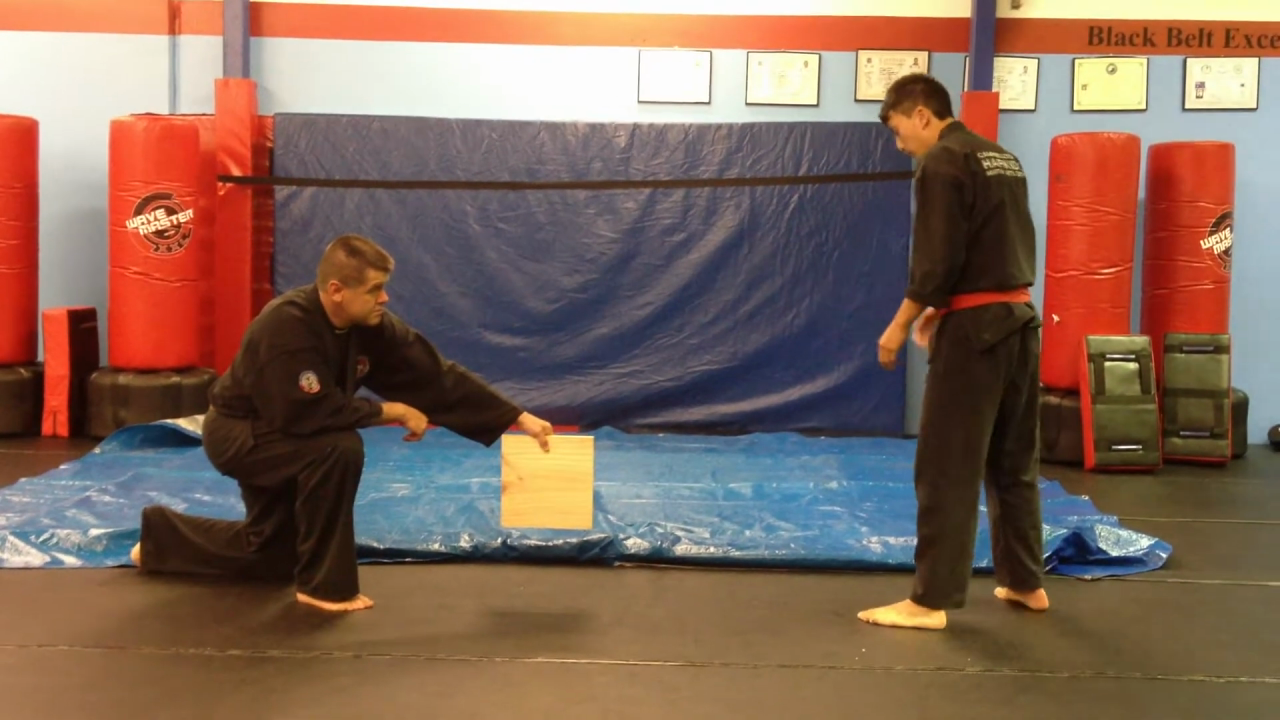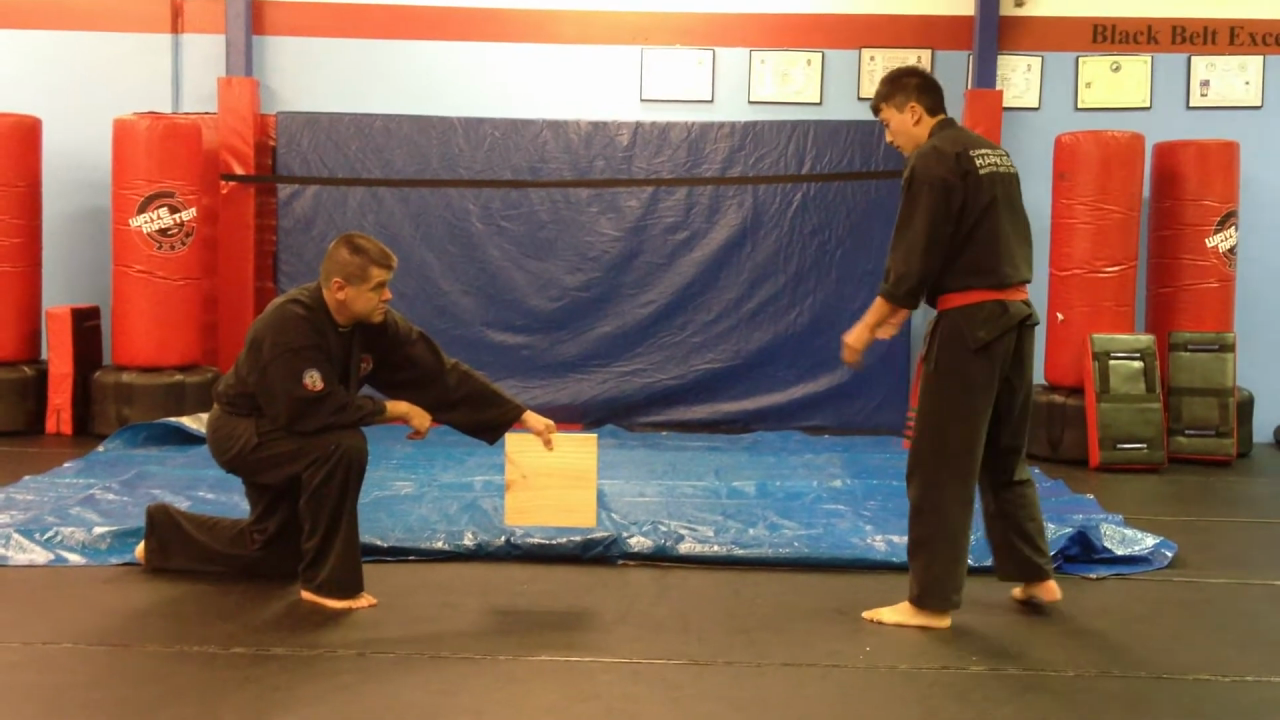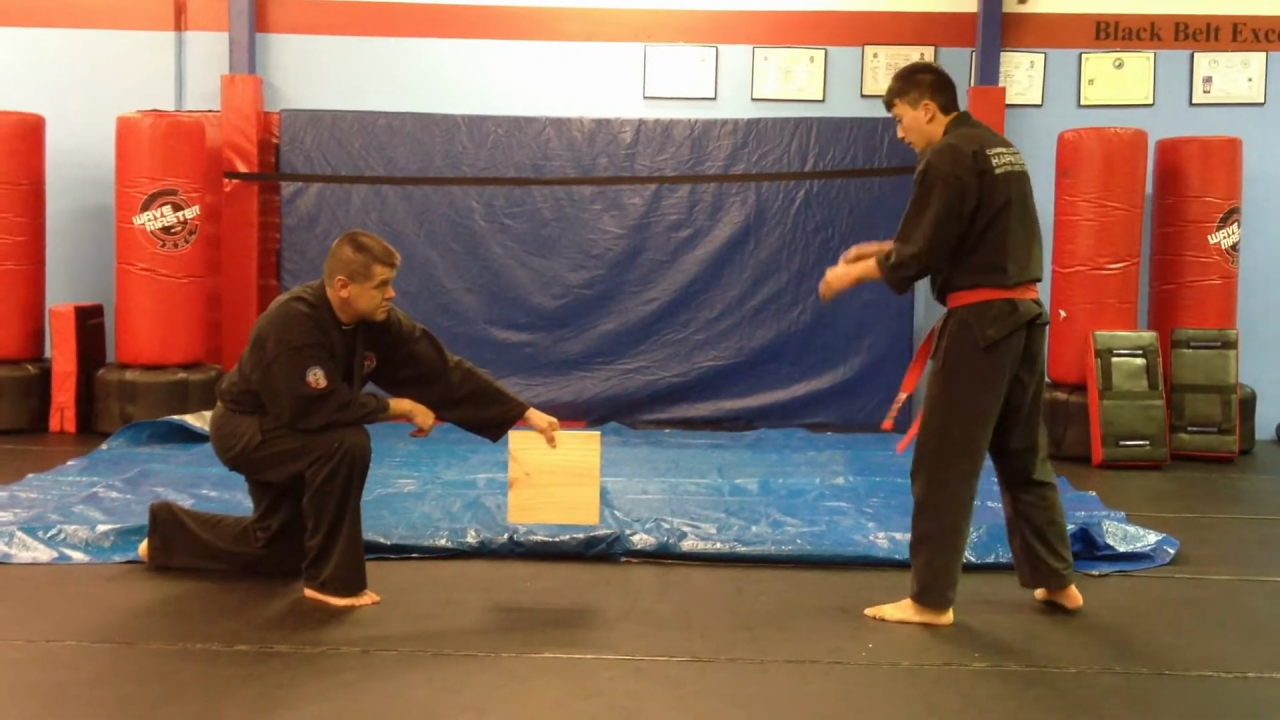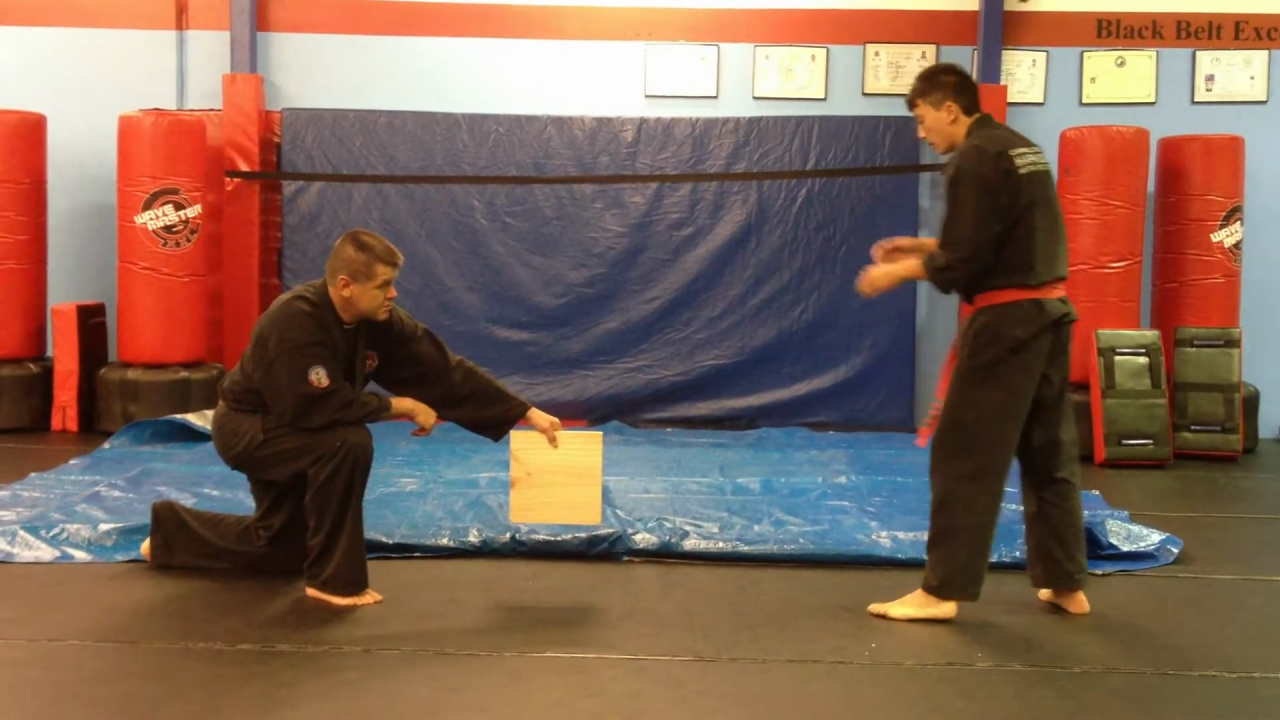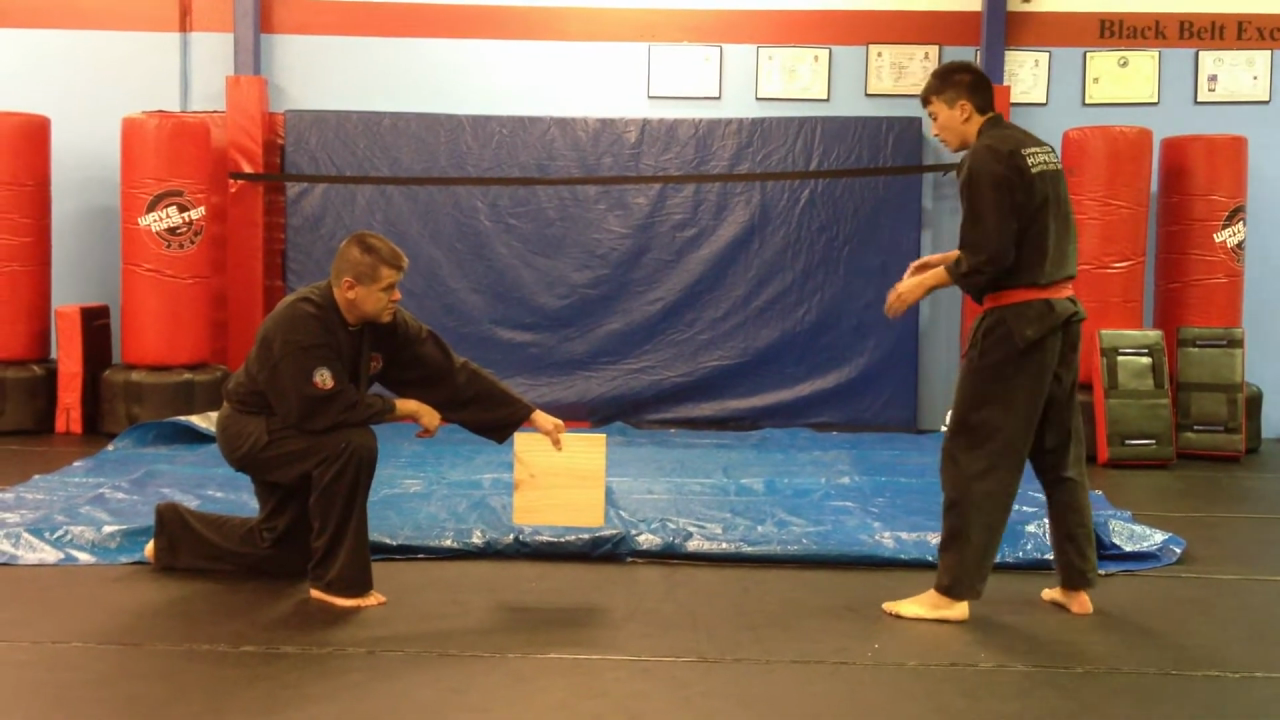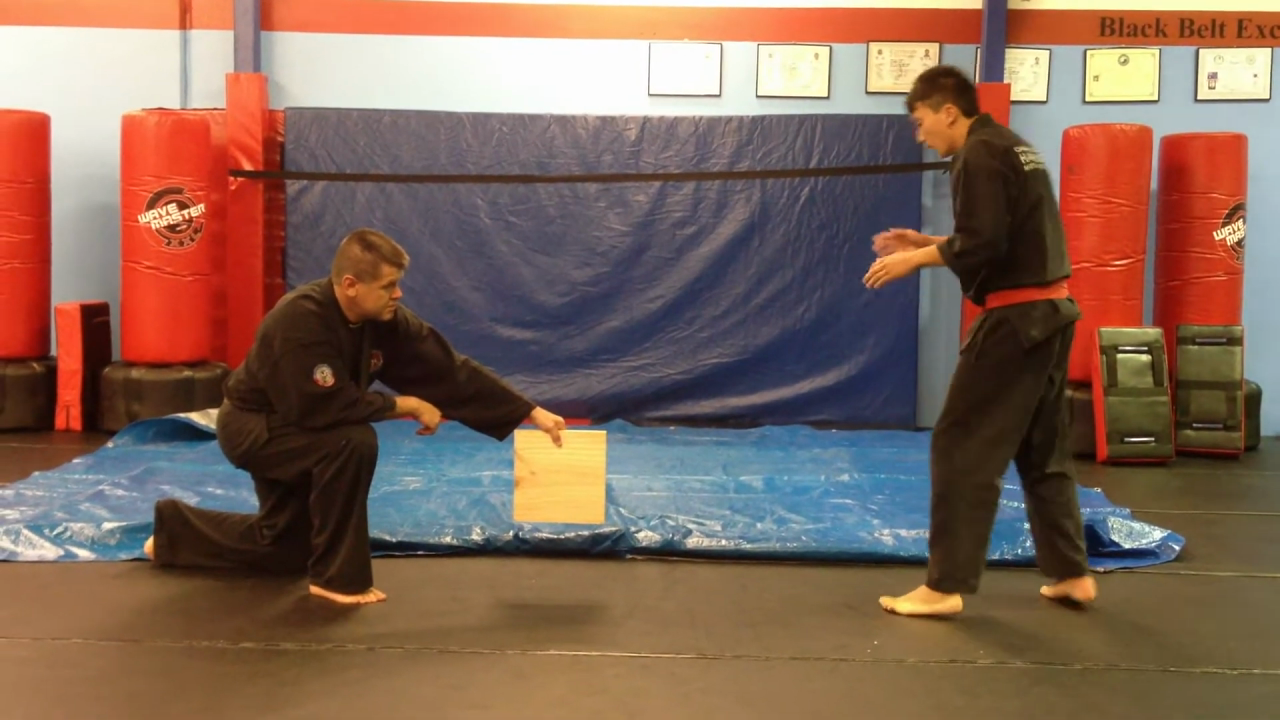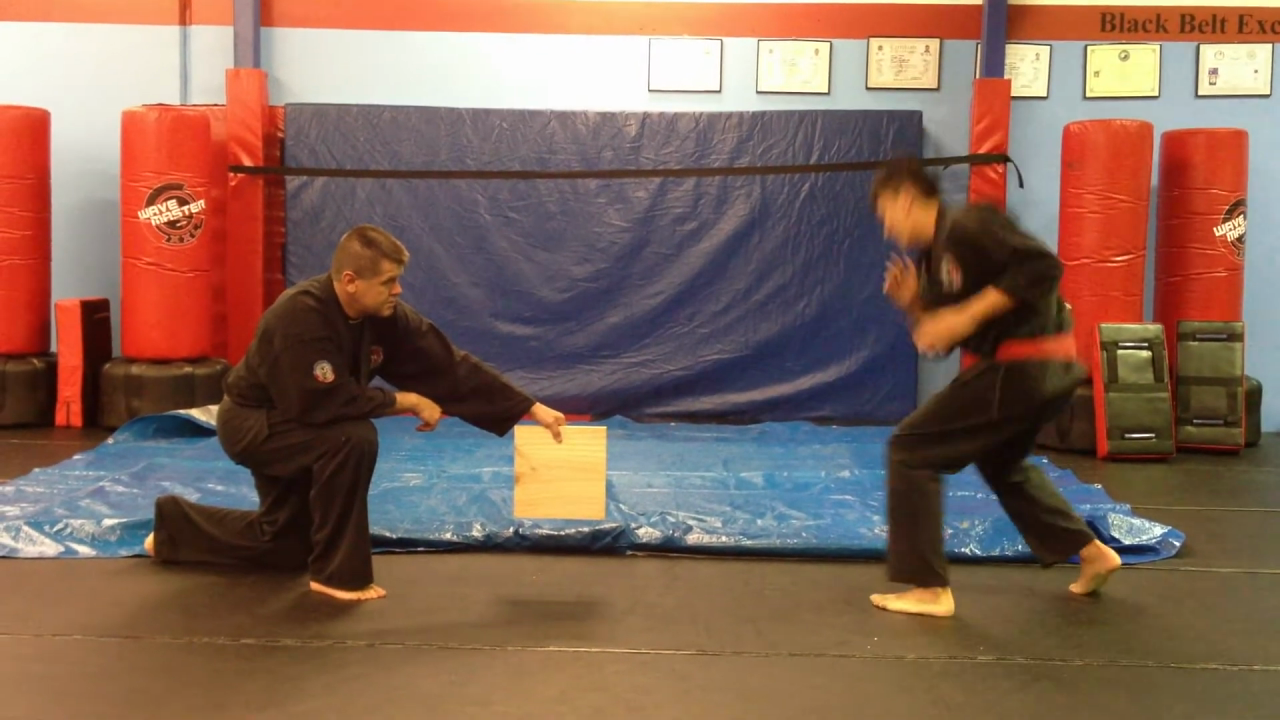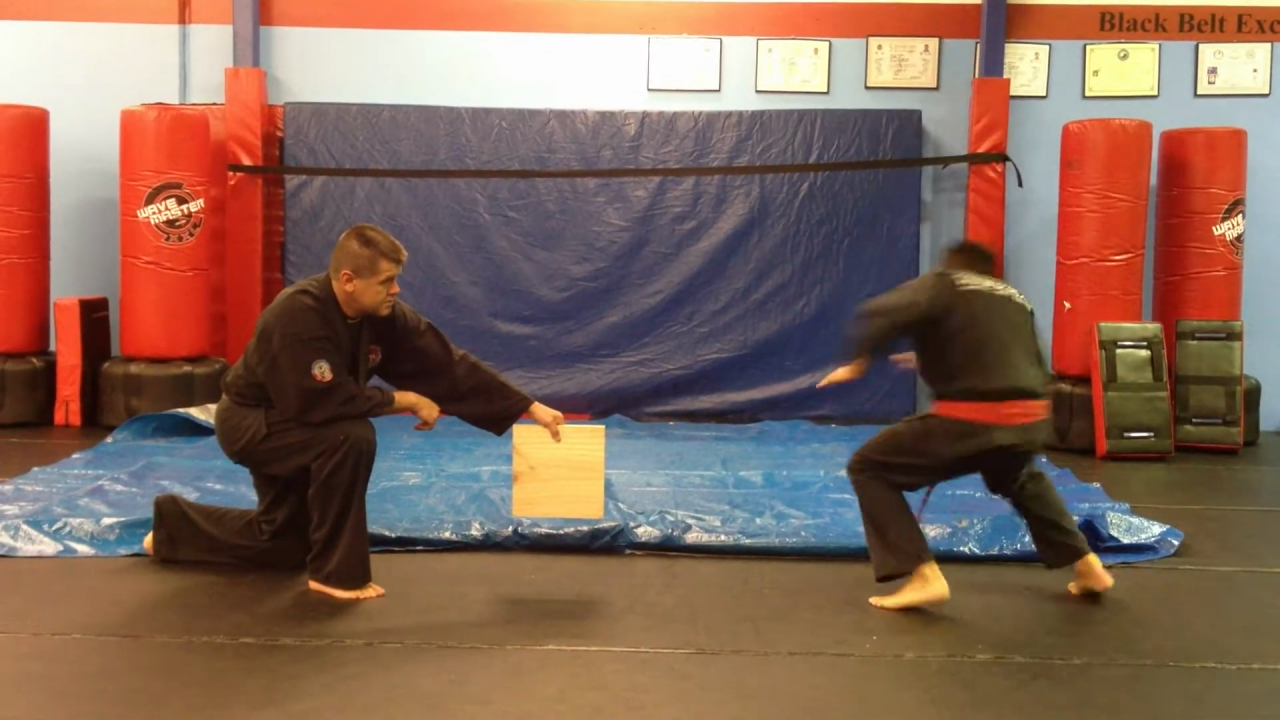
dt=0.2s
person 1, frame 1
left shoulder: (942, 164)
right shoulder: (1003, 159)
left elbow: (935, 262)
left wrist: (899, 326)
right wrist: (940, 311)
left hip: (975, 324)
right hip: (1019, 316)
left knee: (946, 463)
right knee: (1013, 458)
left ankle: (931, 598)
right ankle: (1025, 581)
person 1, frame 2
left shoulder: (931, 162)
right shoulder: (993, 154)
left elbow: (914, 259)
left wrist: (868, 324)
right wrist: (907, 306)
left hip: (970, 322)
right hip: (1014, 315)
left knee: (939, 465)
right knee: (1004, 457)
left ankle: (931, 601)
right ankle: (1035, 575)
person 1, frame 3
left shoulder: (947, 159)
right shoulder: (1001, 149)
left elbow: (922, 251)
left wrist: (854, 274)
right wrist: (886, 249)
left hip: (980, 320)
right hip: (1023, 313)
left knee: (944, 460)
right knee: (1024, 455)
left ankle: (931, 598)
right ankle: (1057, 580)
person 1, frame 4
left shoulder: (974, 160)
right shoulder: (1023, 149)
left elbow: (964, 257)
left wrist: (896, 274)
right wrist: (923, 245)
left hip: (1006, 320)
right hip: (1048, 313)
left knee: (964, 454)
right knee: (1051, 454)
left ankle: (943, 589)
right ankle: (1067, 584)
person 1, frame 5
left shoulder: (986, 159)
right shoulder: (1035, 148)
left elbow: (990, 258)
left wrist: (927, 281)
right wrist: (949, 258)
left hip: (1017, 320)
right hip: (1058, 312)
left knee: (975, 453)
right knee: (1060, 454)
left ankle: (953, 591)
right ankle: (1075, 585)
person 1, frame 6
left shoulder: (980, 155)
right shoulder: (1015, 150)
left elbow: (983, 242)
left wrist: (914, 259)
right wrist: (927, 243)
left hip: (1017, 319)
right hip: (1052, 311)
left knee: (965, 445)
right knee: (1044, 450)
left ankle: (945, 586)
right ankle: (1071, 573)
person 1, frame 7
left shoulder: (969, 226)
right shoulder: (934, 256)
left elbow: (1040, 266)
right elbow: (940, 338)
left wrist: (968, 315)
right wrist: (914, 306)
left hip: (1023, 369)
right hip: (1048, 369)
left knee: (911, 452)
right knee: (1000, 463)
left ankle: (928, 588)
right ankle: (1091, 552)
person 1, frame 8
left shoulder: (937, 286)
right shoulder: (1014, 302)
left elbow: (881, 319)
left wrist: (855, 366)
left hip: (971, 422)
right hip: (1028, 422)
left knee: (869, 470)
right knee: (1018, 479)
left ankle: (921, 576)
right ankle: (1085, 565)
person 2, frame 1
left shoulder: (371, 325)
right shoulder: (286, 326)
left elbow: (436, 375)
right elbow: (311, 412)
left wrist: (517, 417)
right wrist: (392, 411)
left hip: (278, 435)
right hip: (239, 433)
left knee: (273, 555)
right knee: (339, 449)
left ankle: (160, 535)
right ankle: (323, 583)
person 2, frame 2
left shoulder: (374, 323)
right shoulder: (289, 324)
left elbow: (439, 373)
right elbow: (314, 410)
left wrist: (521, 415)
right wrist: (396, 410)
left hip: (283, 433)
right hip: (242, 431)
left knee: (277, 553)
right knee: (343, 447)
left ankle: (163, 534)
right ankle: (327, 581)
person 2, frame 3
left shoulder: (377, 320)
right shoulder: (293, 322)
left elbow: (442, 371)
right elbow: (319, 408)
left wrist: (524, 413)
right wrist: (400, 407)
left hip: (287, 429)
right hip: (246, 429)
left knee: (281, 549)
right knee: (346, 445)
left ankle: (167, 532)
right ankle: (330, 579)
person 2, frame 4
left shoulder: (379, 320)
right shoulder: (295, 321)
left elbow: (445, 371)
right elbow: (320, 407)
left wrist: (526, 412)
right wrist: (402, 406)
left hip: (290, 427)
right hip: (248, 427)
left knee: (283, 549)
right knee: (348, 444)
left ankle: (169, 532)
right ankle: (333, 578)
person 2, frame 5
left shoulder: (384, 322)
right shoulder: (300, 323)
left elbow: (449, 373)
right elbow: (326, 409)
left wrist: (530, 415)
right wrist: (406, 407)
left hip: (293, 429)
right hip: (252, 429)
left knee: (287, 551)
right knee: (353, 445)
left ankle: (173, 533)
right ankle: (336, 579)
person 2, frame 6
left shoulder: (385, 320)
right shoulder: (301, 320)
left elbow: (451, 371)
right elbow: (326, 406)
left wrist: (530, 412)
right wrist: (406, 405)
left hip: (293, 427)
right hip: (253, 426)
left knee: (286, 548)
right knee: (354, 442)
left ankle: (174, 529)
right ankle: (337, 576)
person 2, frame 7
left shoulder: (384, 316)
right shoulder: (301, 316)
left elbow: (450, 366)
right elbow: (326, 402)
left wrist: (530, 407)
right wrist: (406, 401)
left hip: (292, 423)
right hip: (253, 423)
left knee: (288, 544)
right knee: (354, 439)
left ankle: (174, 527)
right ankle: (337, 573)
person 2, frame 8
left shoulder: (383, 315)
right shoulder: (298, 315)
left elbow: (448, 366)
right elbow: (324, 402)
left wrist: (528, 407)
right wrist: (405, 401)
left hip: (290, 422)
right hip: (251, 422)
left knee: (285, 542)
right knee: (352, 438)
left ankle: (173, 525)
right ankle: (336, 572)
